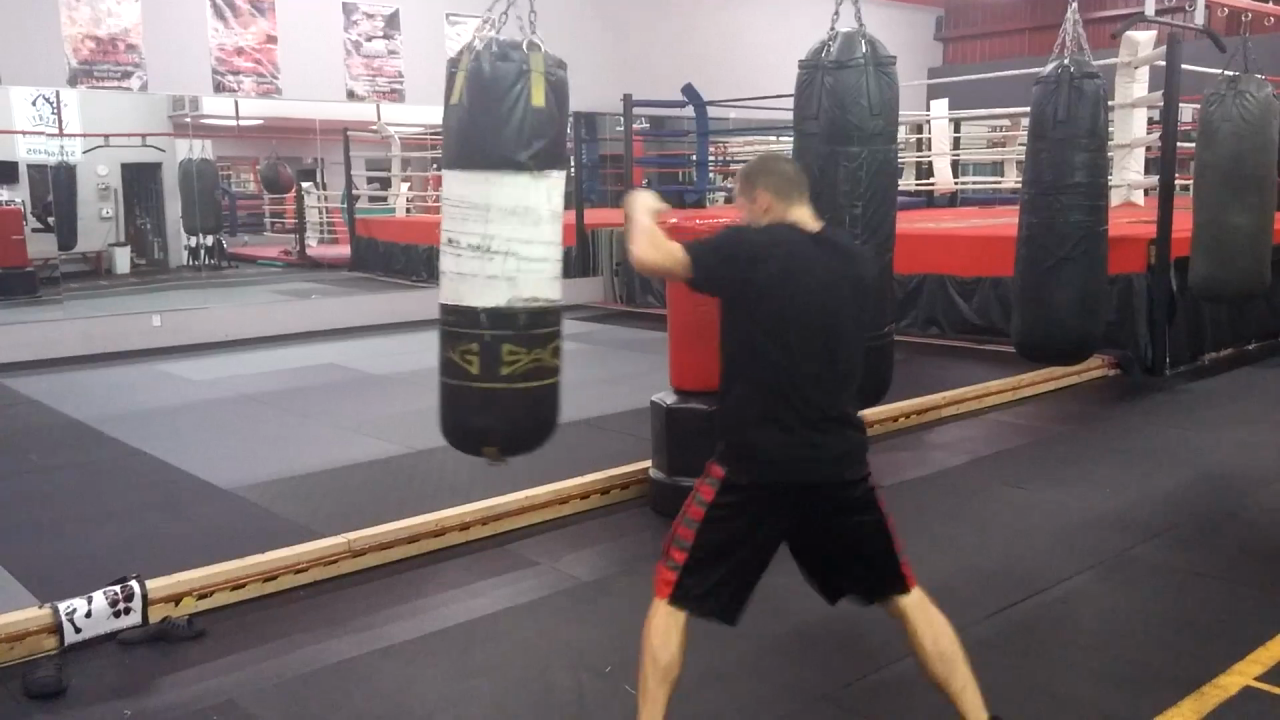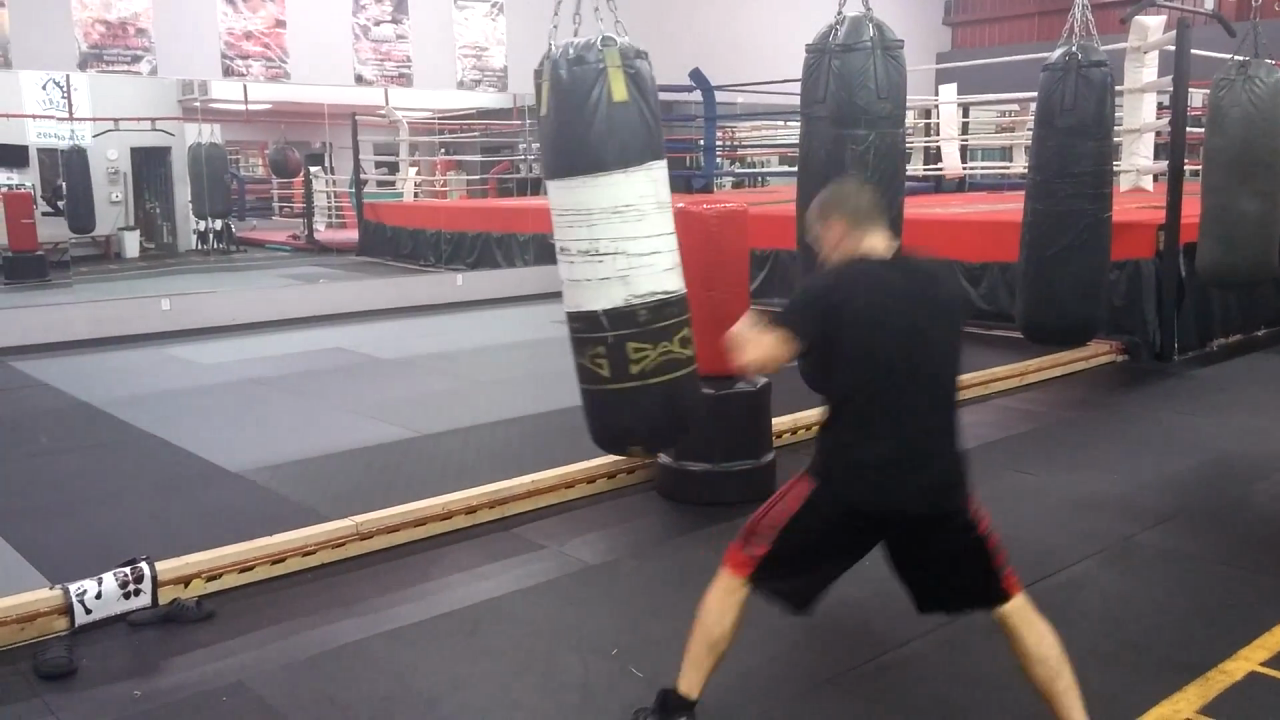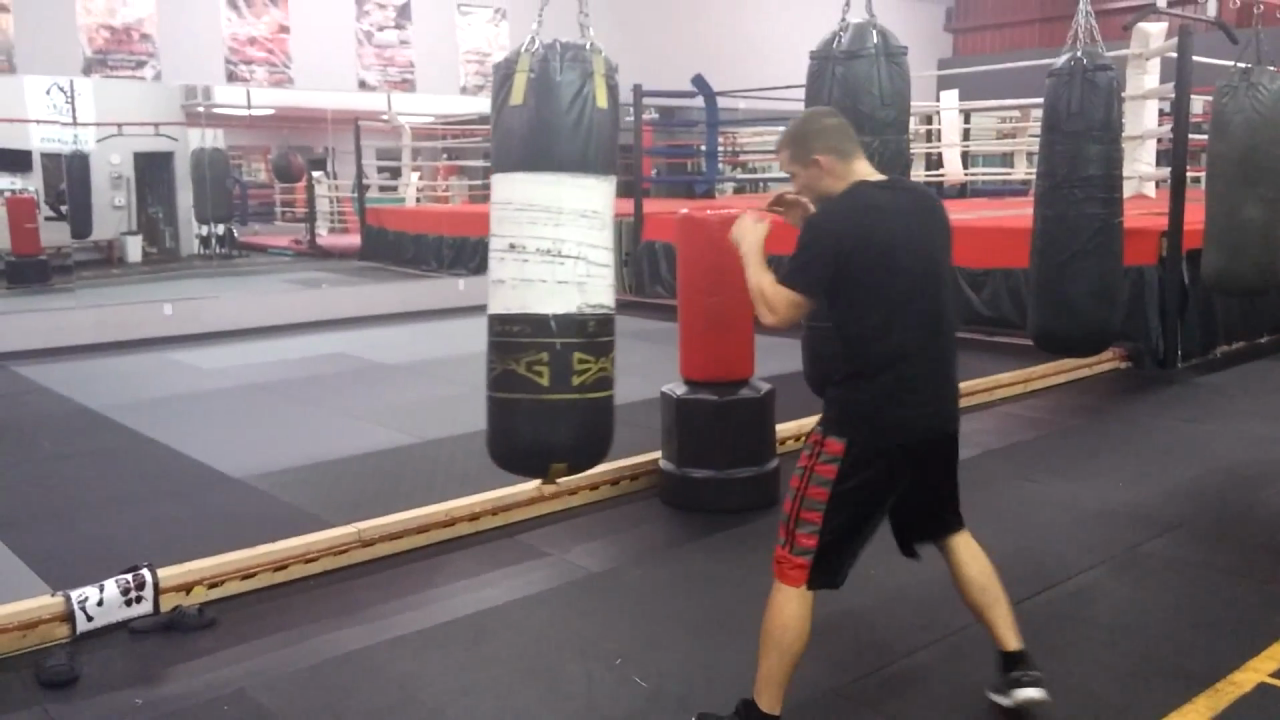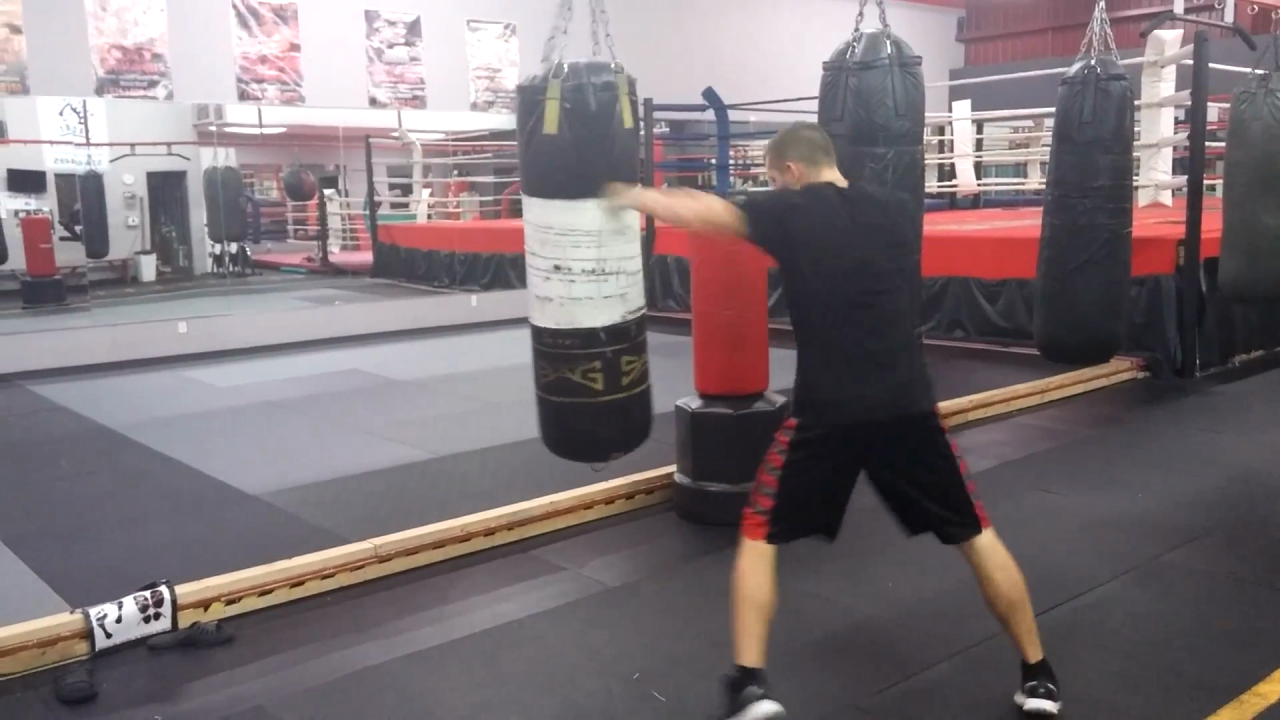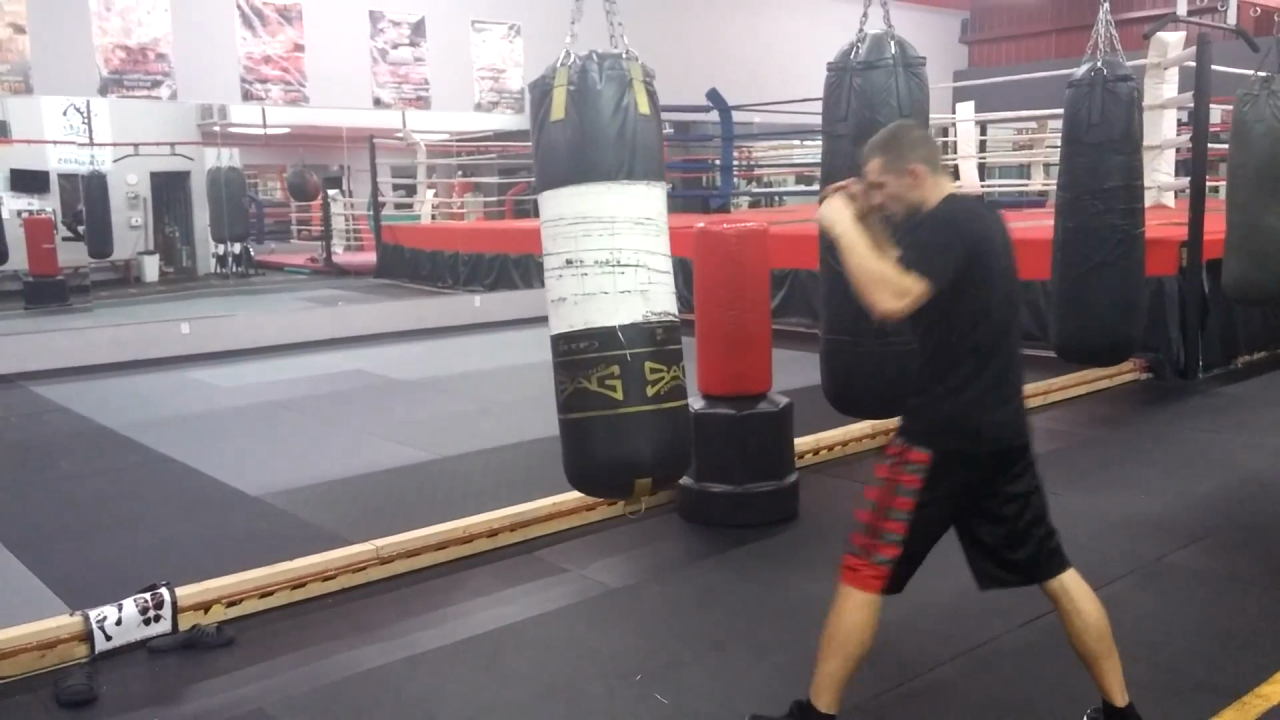
dt=1s
person 1, frame 1
left shoulder: (750, 249)
right shoulder: (854, 261)
left elbow: (647, 256)
left wrist: (641, 205)
left hip: (754, 465)
right hip: (840, 465)
left knee: (674, 594)
right knee: (905, 597)
person 1, frame 2
left shoulder: (832, 288)
right shoulder: (945, 287)
left elbow: (758, 359)
left wrist: (747, 330)
left hip: (846, 484)
right hip: (938, 488)
left knee: (735, 572)
right knee: (1009, 603)
person 1, frame 3
left shoulder: (836, 222)
right shoulder: (924, 204)
left elbow: (777, 312)
left wrist: (748, 244)
left hip: (864, 423)
right hip: (935, 414)
left knee: (793, 571)
right knee: (949, 534)
right ankle: (1018, 666)
person 1, frame 4
left shoulder: (790, 209)
right shoulder: (892, 211)
left elbow: (703, 212)
left wrist: (632, 195)
left hip: (828, 409)
right hip: (905, 406)
left knee: (757, 535)
right knee: (972, 533)
person 1, frame 5
left shoulder: (945, 223)
right shoulder: (978, 219)
left elbow: (892, 301)
right elbow: (913, 280)
left wrist: (843, 228)
right wrist: (867, 220)
left hip: (942, 436)
right hip: (1002, 431)
left knee: (865, 576)
right knee: (1053, 571)
